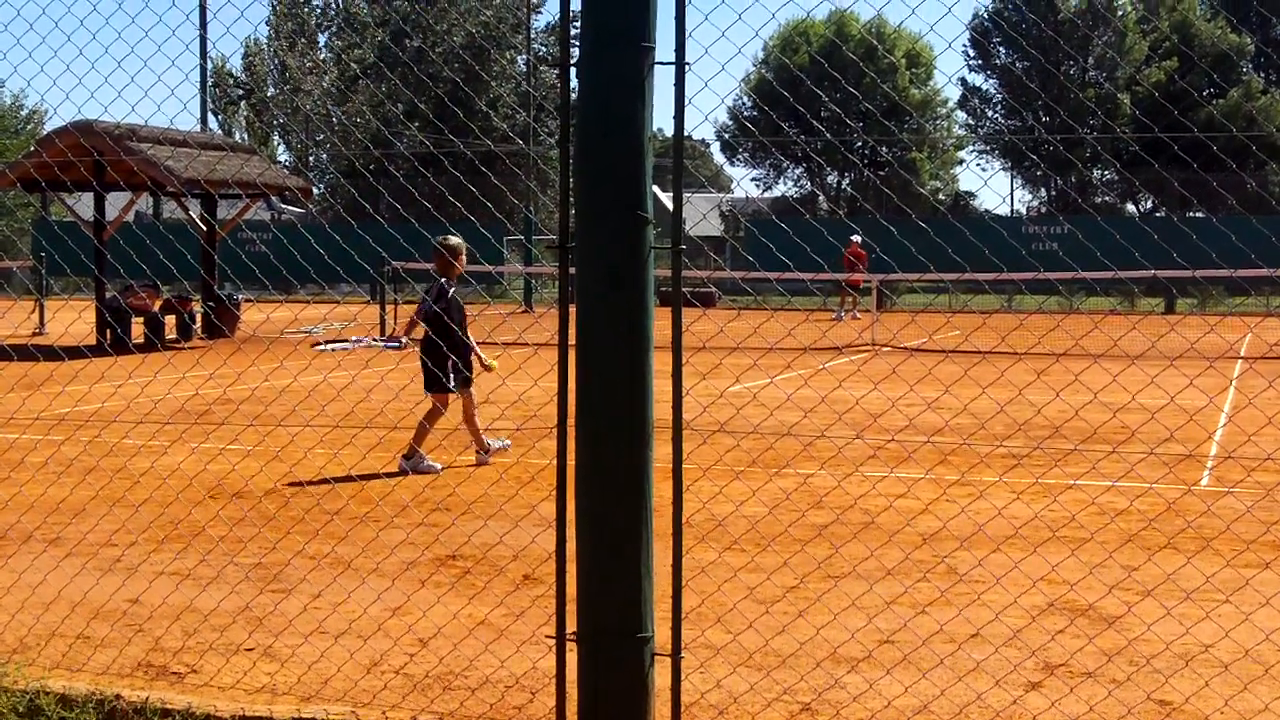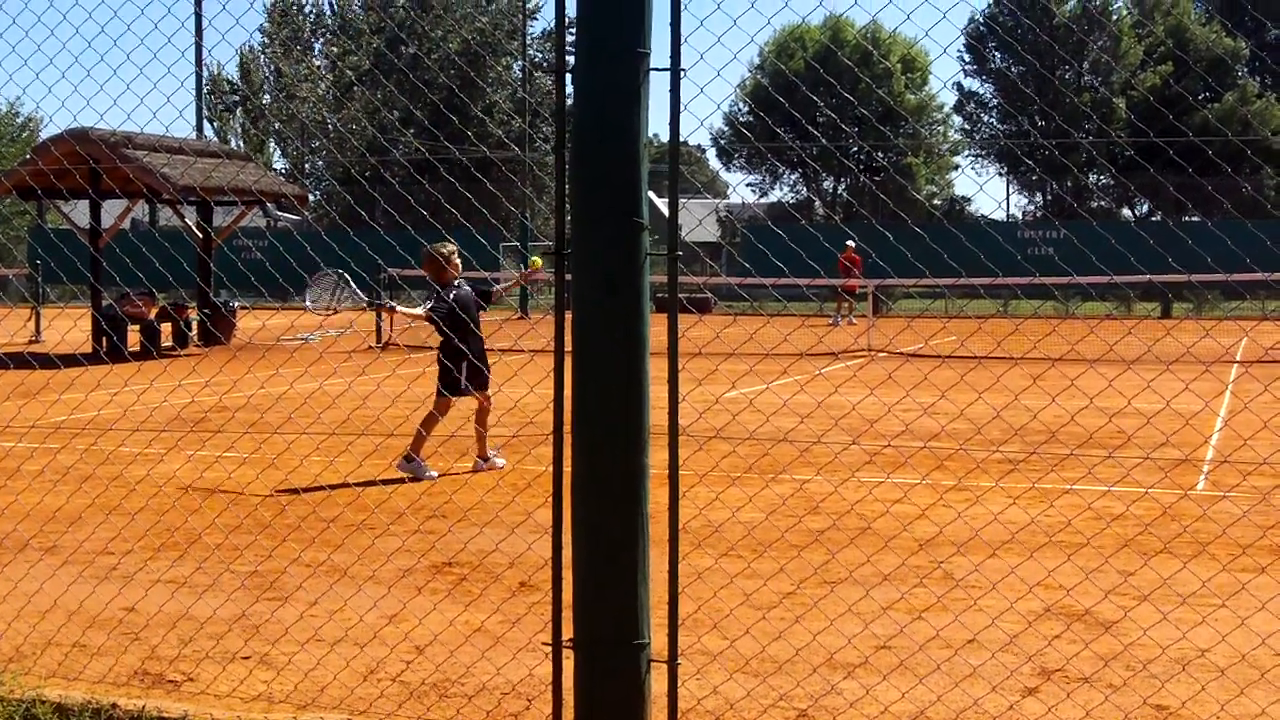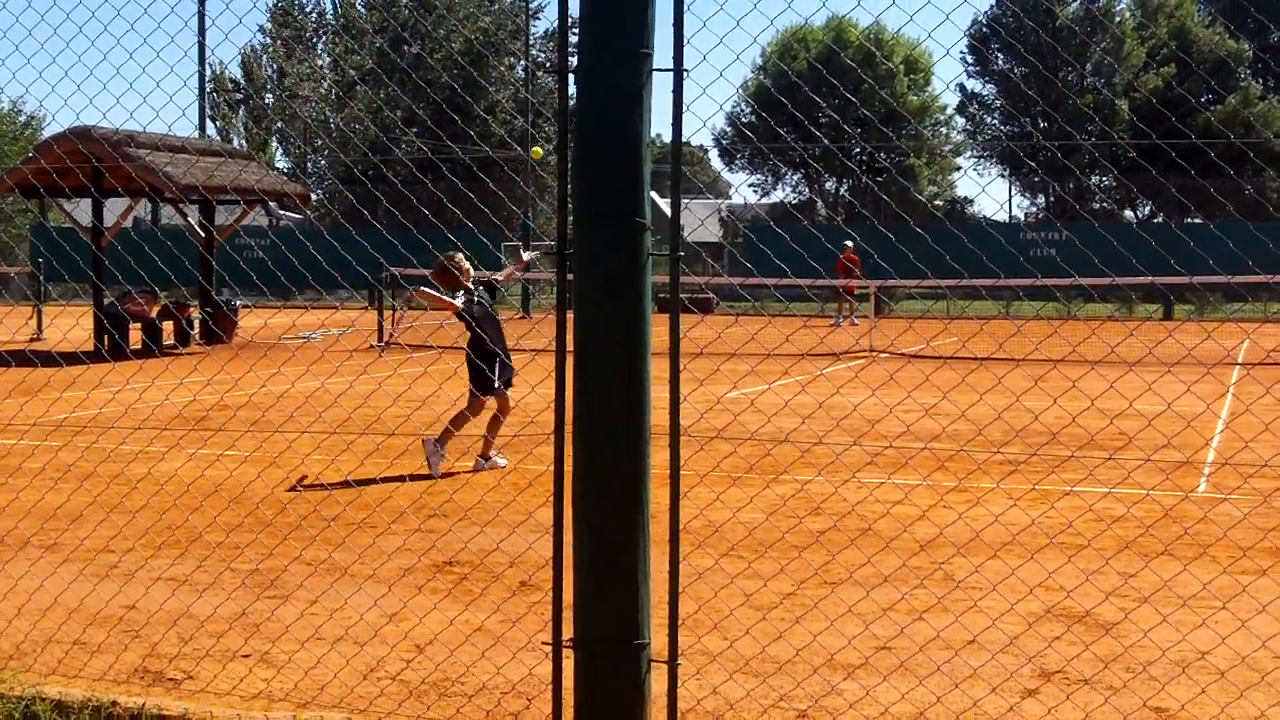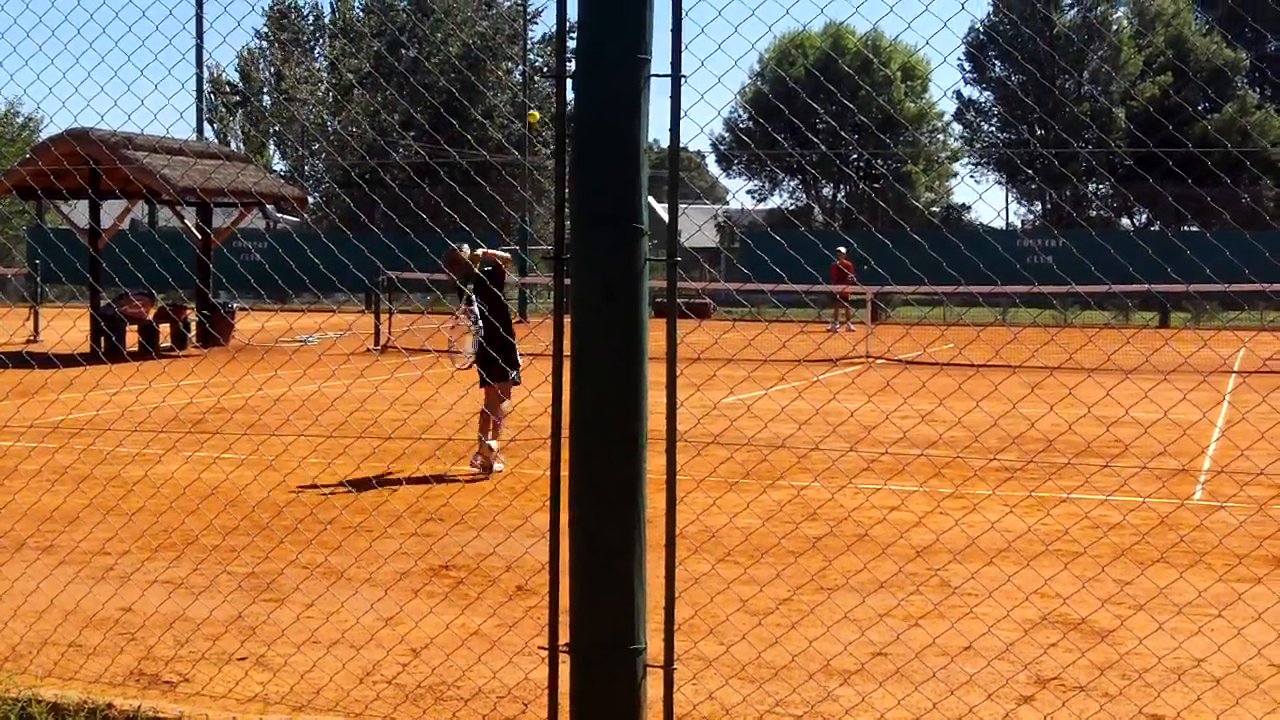
dt=0.2s
person 1, frame 1
left shoulder: (451, 287)
right shoulder: (442, 285)
left elbow: (461, 330)
right elbow: (420, 313)
left wrist: (480, 355)
right wrist: (404, 335)
left hip: (455, 355)
right hip: (441, 355)
left knee: (468, 400)
right knee: (440, 405)
left ankle: (484, 448)
right ankle: (411, 456)
person 1, frame 2
left shoulder: (464, 288)
right shoulder: (444, 292)
left elbow: (491, 294)
right elbow: (426, 313)
left wrist: (517, 282)
right wrist: (398, 309)
left hip: (474, 356)
right hip: (456, 358)
left knee: (485, 403)
right knee: (441, 408)
left ankle: (484, 457)
right ankle: (411, 459)
person 1, frame 3
left shoulder: (479, 288)
right shoulder: (463, 295)
left elbow: (499, 279)
right elbow: (456, 306)
left wrist: (521, 263)
right wrist: (428, 294)
left hip: (496, 355)
right hip: (483, 356)
left knee: (503, 406)
right knee: (475, 406)
left ankle: (486, 455)
right ankle: (438, 444)
person 1, frame 4
left shoulder: (468, 290)
right shoulder: (486, 276)
right elbow: (506, 259)
right wrist: (486, 254)
left hip: (484, 347)
right hip: (502, 346)
left knee: (491, 399)
right knee: (502, 398)
left ankle: (485, 453)
right ankle: (490, 442)
